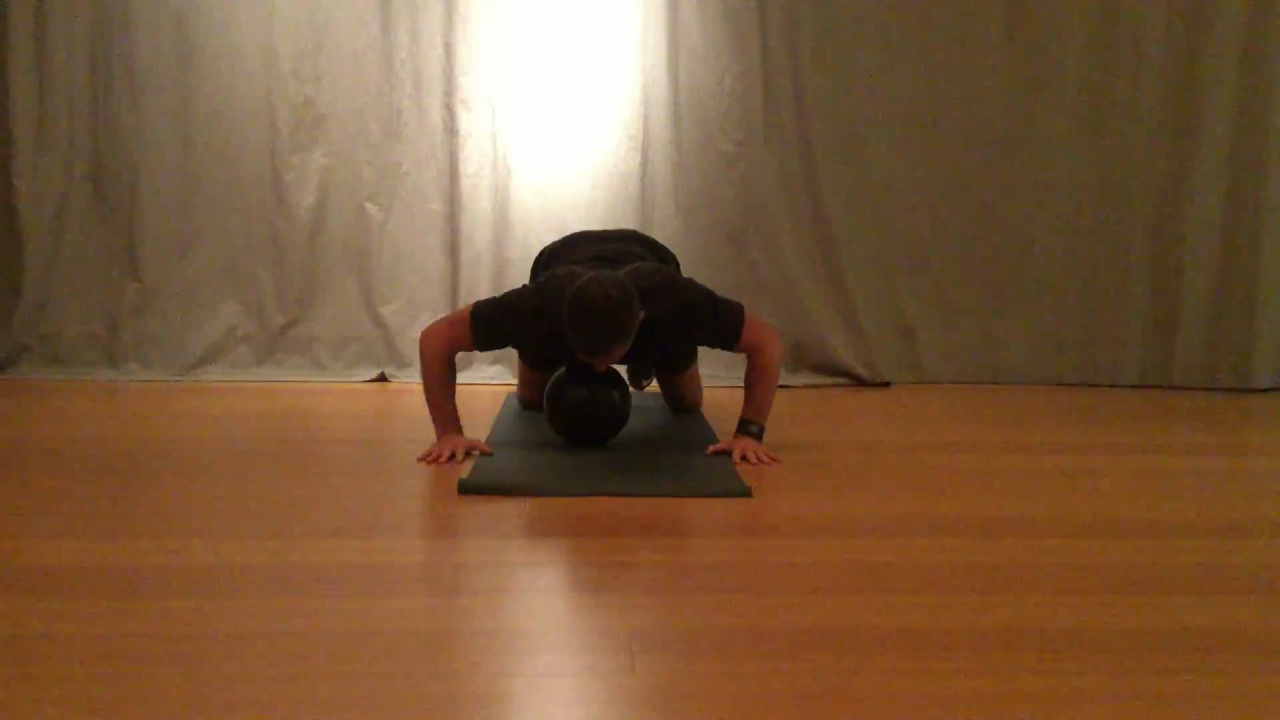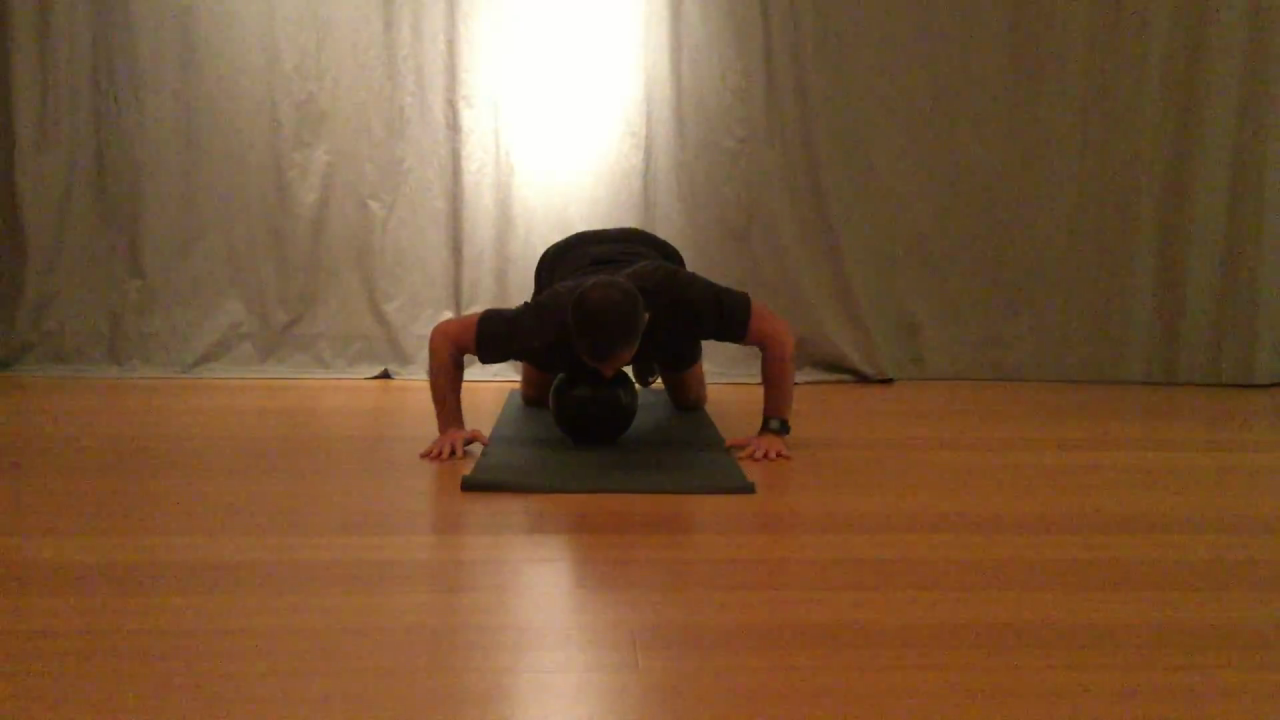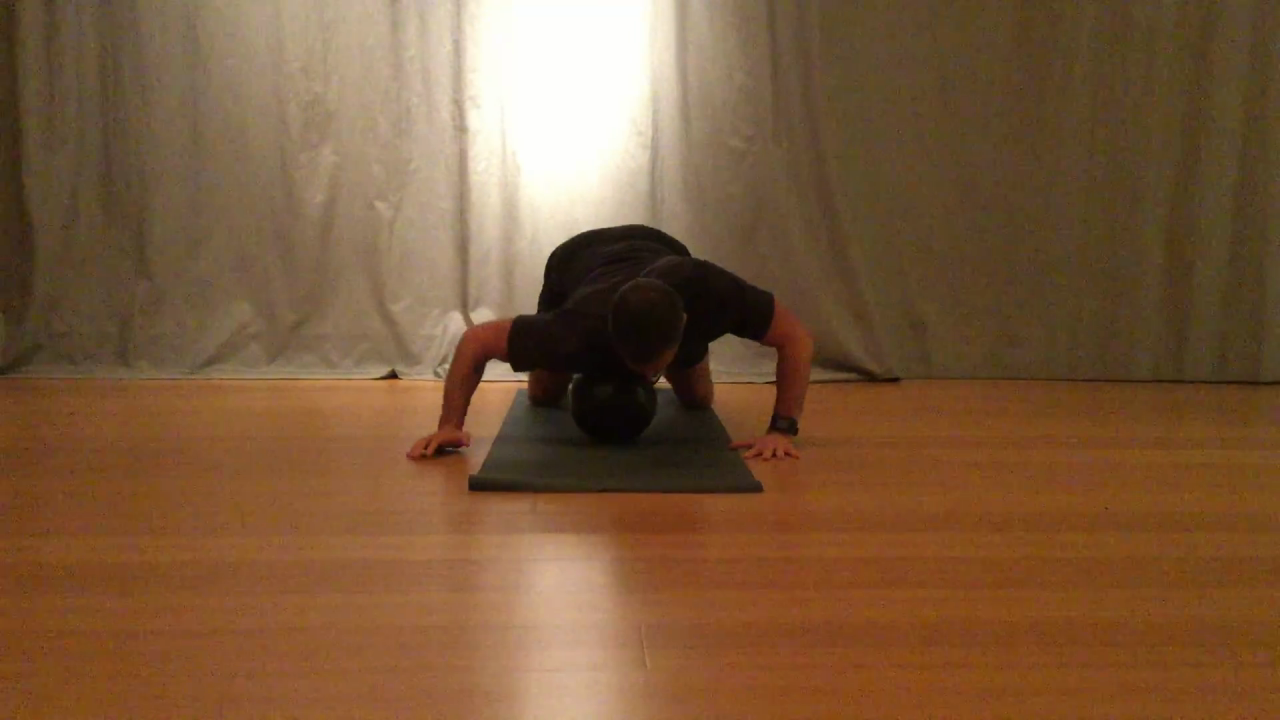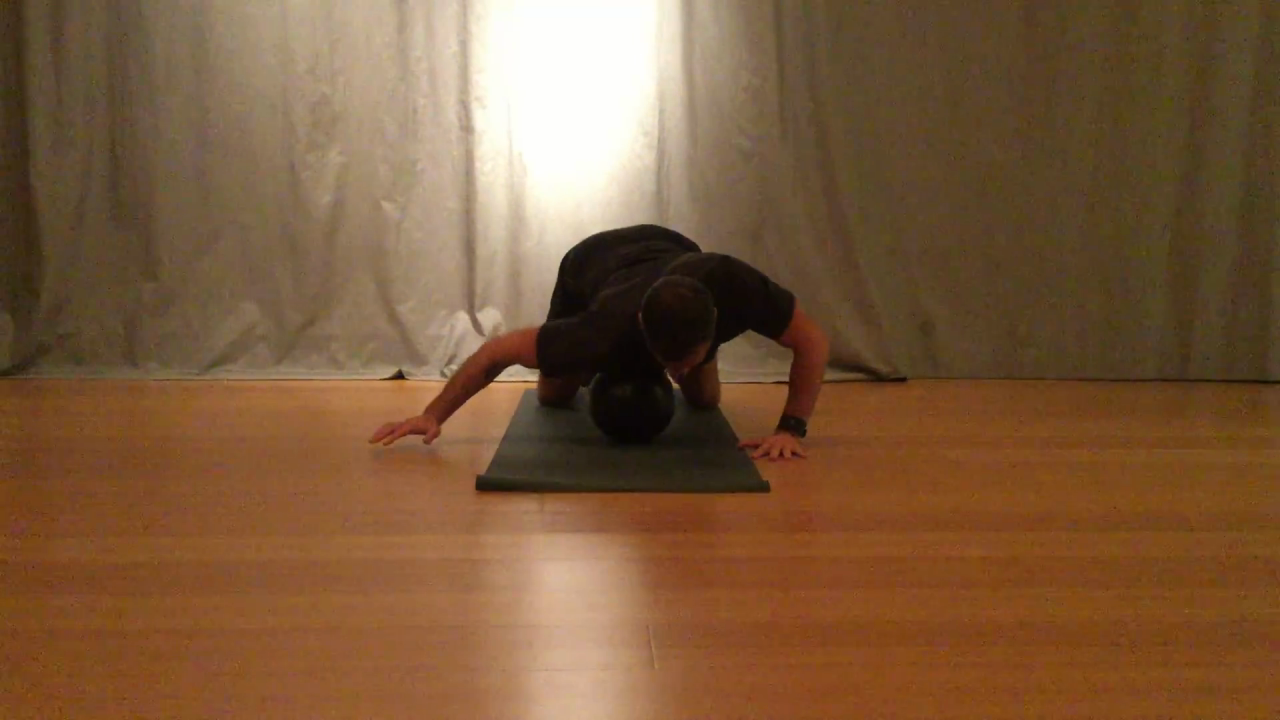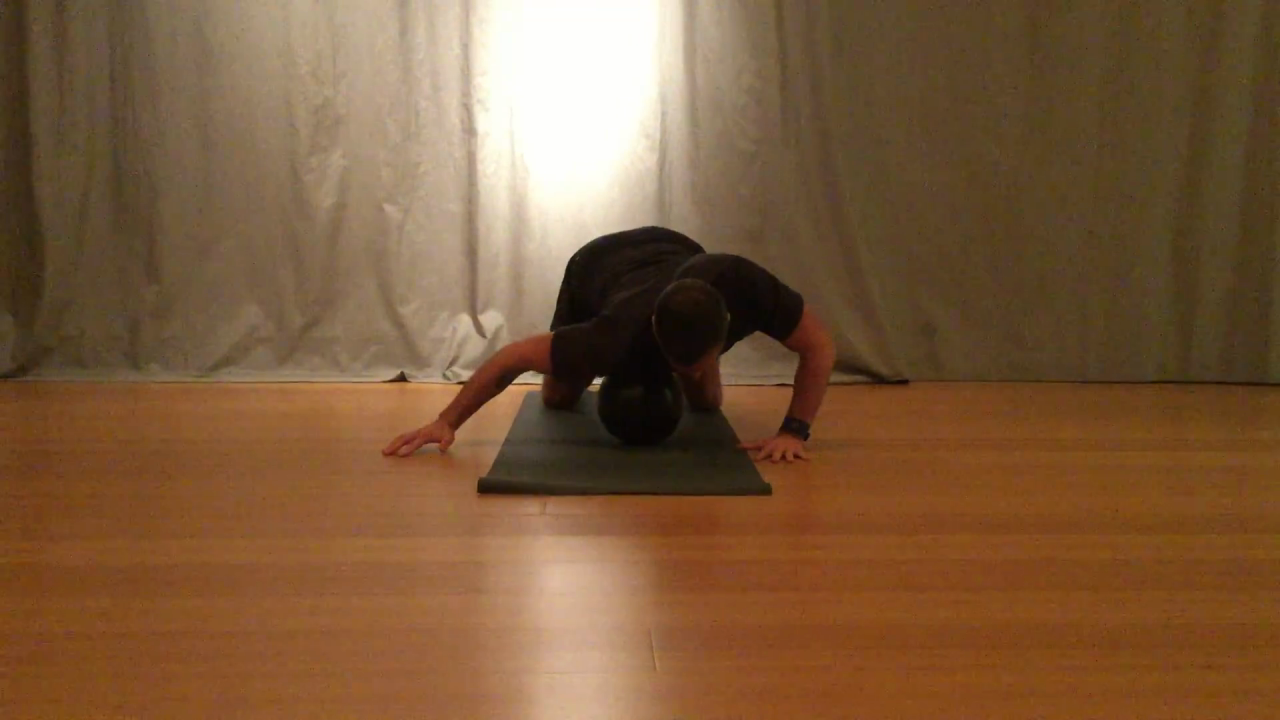
dt=0.5s
person 1, frame 1
left shoulder: (673, 298)
right shoulder: (540, 304)
left elbow: (767, 343)
right elbow: (435, 338)
left wrist: (749, 431)
right wrist: (448, 432)
left knee: (687, 402)
right knee: (532, 399)
left ankle: (645, 364)
person 1, frame 2
left shoulder: (677, 296)
right shoulder: (548, 321)
left elbow: (779, 336)
right elbow: (444, 336)
left wrist: (773, 429)
right wrist: (450, 426)
left hip: (649, 256)
left knee: (691, 399)
right knee: (535, 396)
left ankle: (651, 364)
person 1, frame 3
left shoulder: (705, 289)
right shoulder: (578, 328)
left elbow: (797, 339)
right elbow: (475, 339)
left wrist: (782, 428)
right wrist: (450, 424)
left hip: (658, 252)
right hip: (575, 262)
left knee: (698, 398)
right knee: (543, 395)
person 1, frame 4
left shoulder: (732, 285)
right shoulder: (607, 329)
left elbow: (813, 343)
right elbow: (499, 348)
left wrist: (791, 428)
right wrist: (433, 415)
left hip: (670, 252)
right hip: (588, 265)
left knee: (705, 398)
right knee: (553, 395)
right ankle: (590, 364)
person 1, frame 5
left shoulder: (742, 285)
right shoulder: (622, 333)
left elbow: (819, 346)
right elbow: (514, 355)
left wrist: (793, 431)
right wrist: (446, 422)
left hip: (673, 253)
right hip: (595, 267)
left knee: (707, 401)
right knee: (557, 398)
right ankle: (597, 362)
